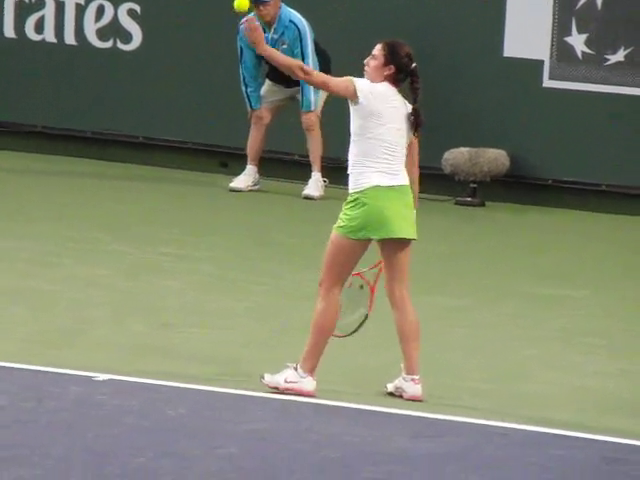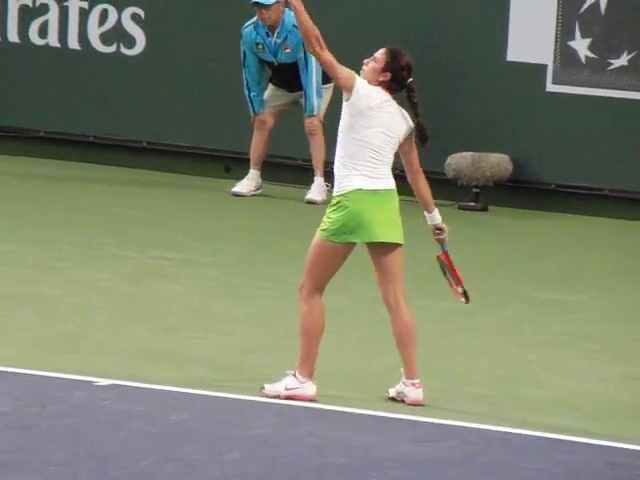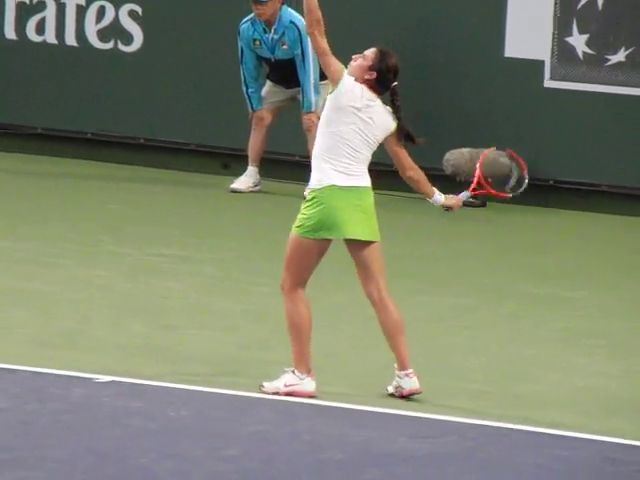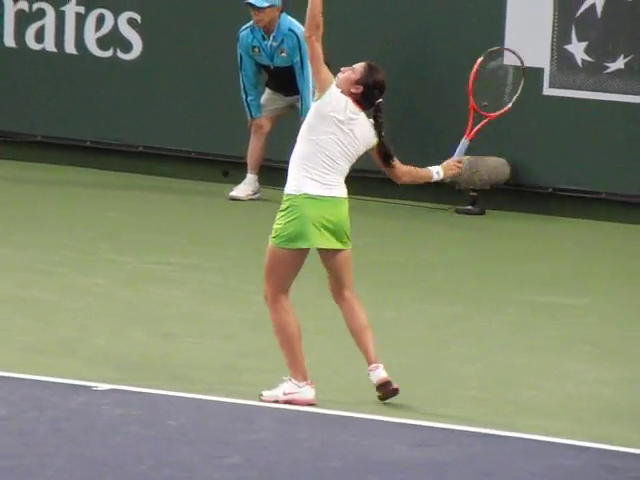
dt=0.5s
person 1, frame 1
left shoulder: (366, 92)
right shoulder: (408, 110)
left elbow: (307, 74)
right elbow: (412, 169)
left wrist: (261, 45)
right wrist: (411, 215)
left hip: (369, 200)
right hip: (400, 200)
left knee: (329, 288)
right knee: (399, 294)
left ankle: (304, 374)
right ankle: (411, 379)
person 1, frame 2
left shoulder: (360, 92)
right shoulder: (404, 119)
left elbow: (318, 47)
right elbow: (415, 173)
right wrist: (433, 217)
left hip: (352, 202)
right hip: (386, 203)
left knee: (311, 290)
right knee: (395, 298)
left ankle: (303, 379)
right ankle: (412, 384)
person 1, frame 3
left shoulder: (345, 88)
right shoulder: (386, 118)
right elbow: (408, 169)
right wrist: (440, 198)
left hip: (326, 198)
right hip: (360, 200)
left knee: (292, 286)
right knee: (378, 292)
left ankle: (301, 376)
right ankle: (406, 375)
person 1, frame 4
left shoulder: (330, 99)
right shoulder: (369, 130)
left elbow: (313, 37)
right elbow: (399, 173)
right wrist: (439, 171)
left hip: (302, 206)
right hip: (336, 207)
left knee: (275, 294)
right knee: (345, 294)
left ankle: (299, 384)
right ankle: (377, 368)
person 2, frame 1
left shoulder: (296, 25)
left elbow: (308, 68)
right elbow: (248, 69)
left wrist: (309, 108)
right wrist: (254, 105)
right hip: (277, 78)
left knee: (310, 122)
right knee: (258, 118)
left ankle: (316, 179)
right ankle: (251, 174)
person 2, frame 2
left shoulder: (299, 29)
right shoulder: (249, 32)
left elbow: (310, 71)
right elbow: (251, 73)
left wrist: (312, 112)
right wrist: (257, 109)
left hip: (315, 82)
right hip: (280, 83)
left knee: (313, 126)
right knee: (261, 123)
left ankle: (319, 183)
right ankle: (253, 178)
person 2, frame 3
left shoulder: (296, 26)
right shoulder: (247, 28)
left elbow: (308, 68)
right elbow: (249, 69)
left wrist: (310, 108)
right wrist: (255, 105)
left hip: (312, 78)
right hip: (277, 80)
left knee: (310, 122)
right knee: (259, 119)
right ankle: (252, 174)
person 2, frame 4
left shoulder: (295, 33)
right shoulder: (246, 35)
left elbow: (306, 75)
right elbow: (248, 76)
left wrist: (308, 115)
right wrist: (254, 113)
left hip: (308, 86)
right hip: (277, 88)
right knee: (258, 127)
right ankle: (251, 182)
